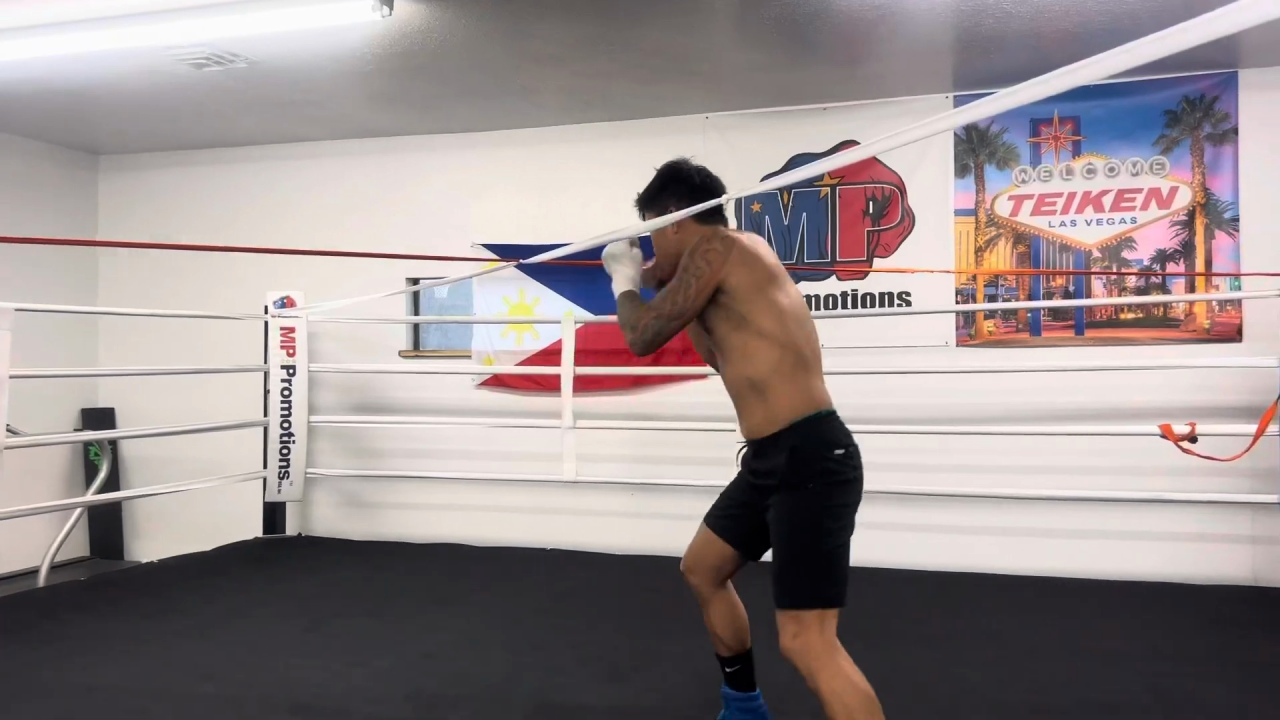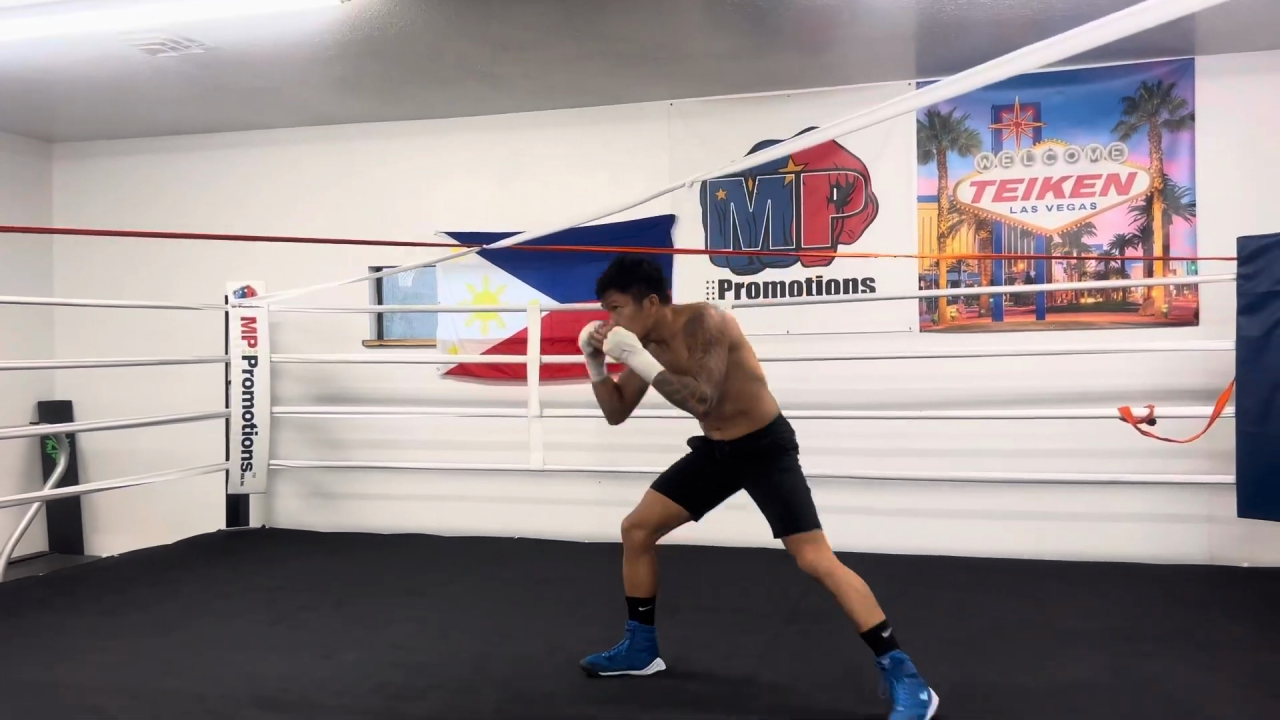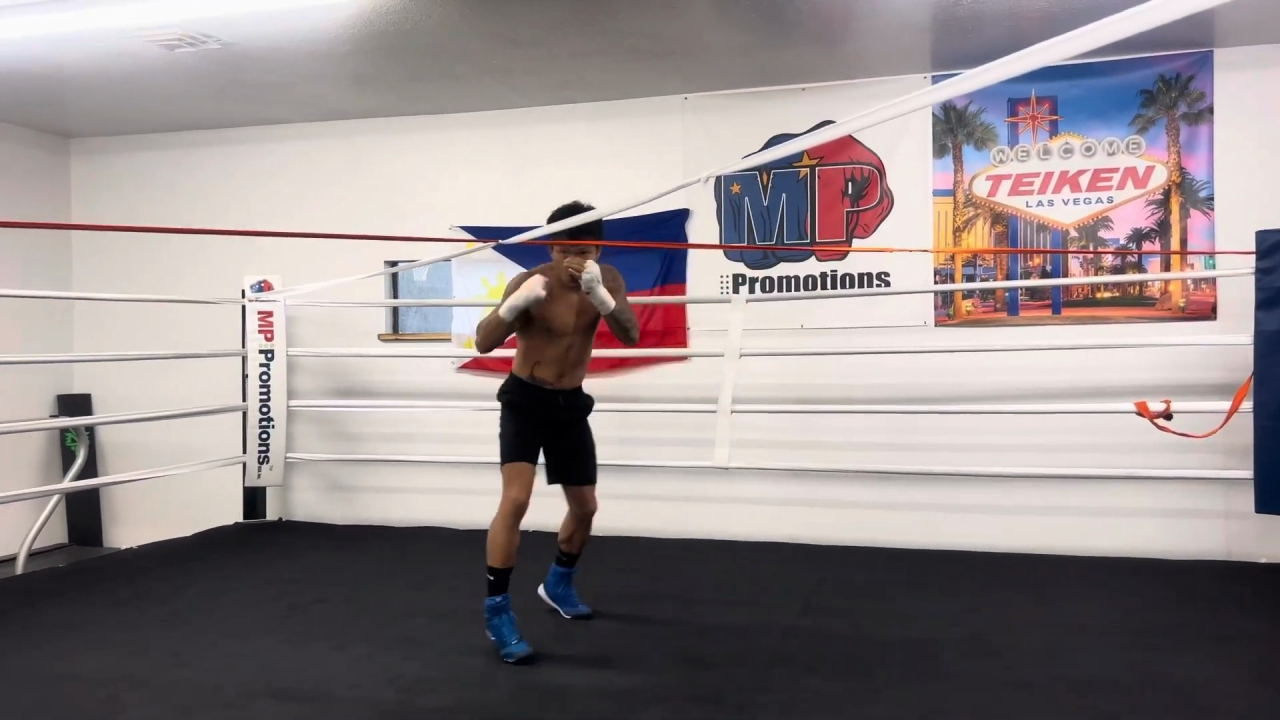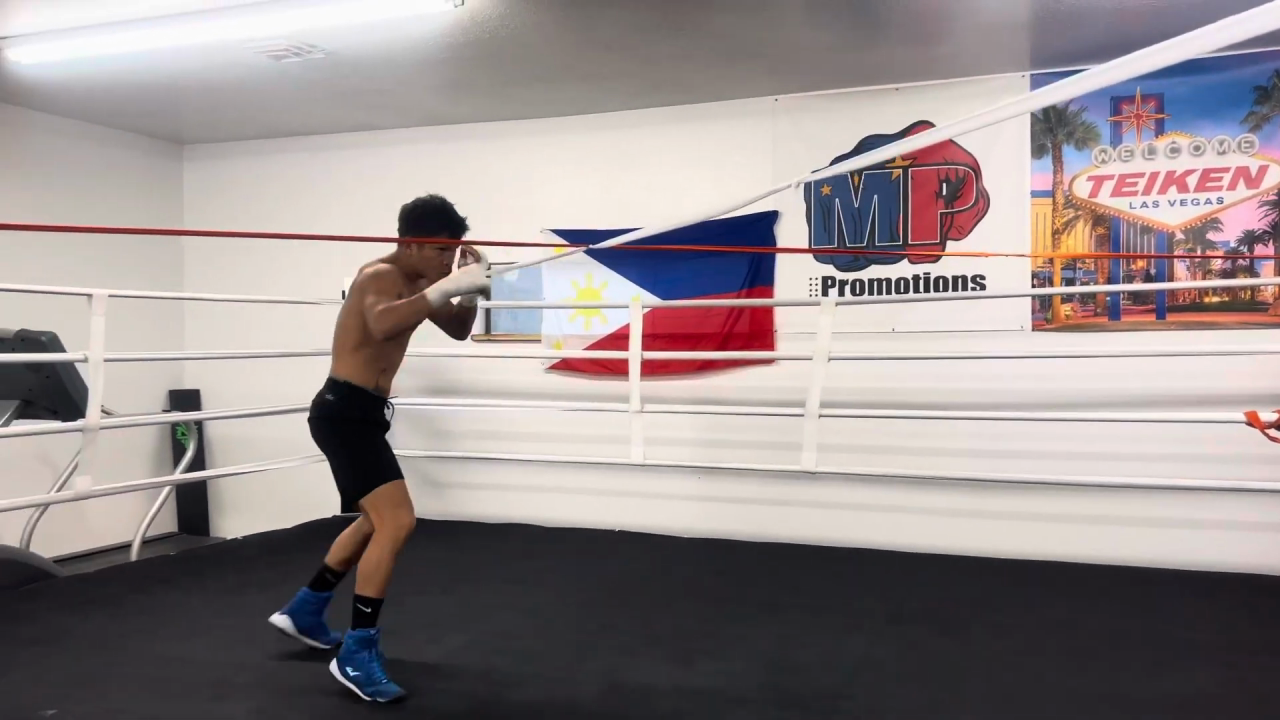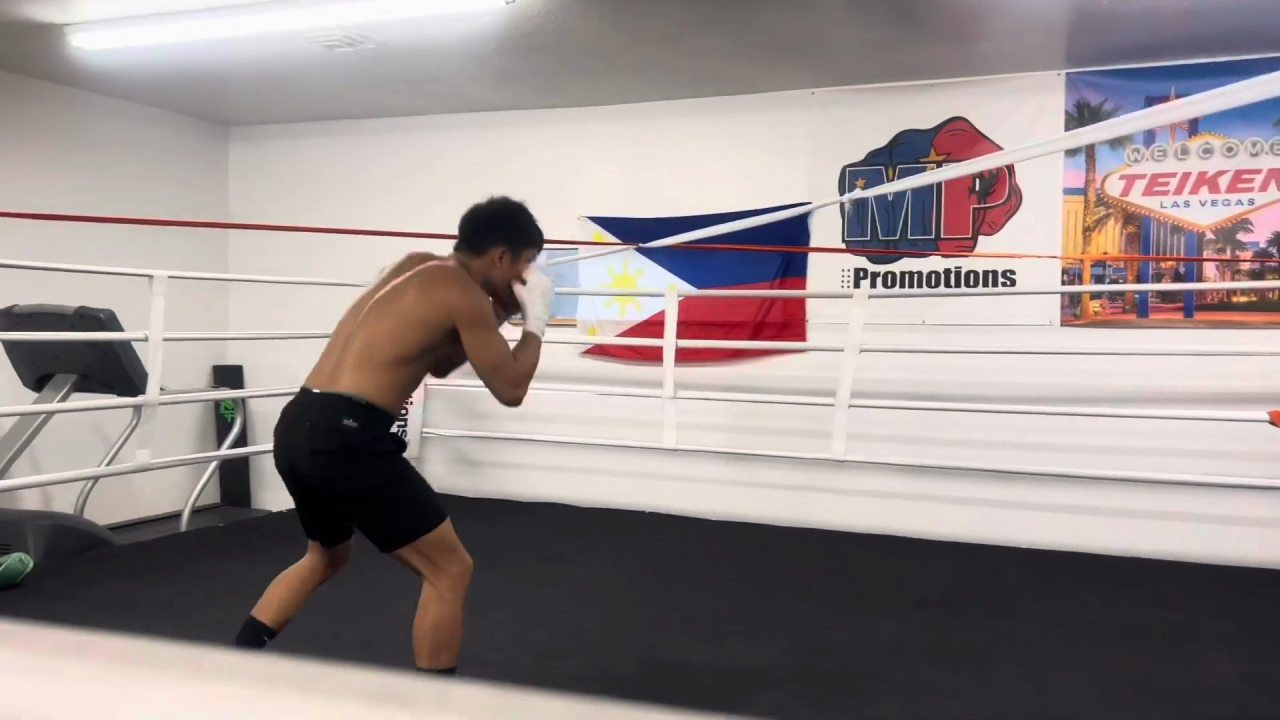
dt=1s
person 1, frame 1
left shoulder: (714, 248)
right shoulder: (747, 252)
left elbow: (643, 338)
left wrist: (623, 278)
right wrist: (647, 274)
left hip: (810, 461)
right hip: (777, 458)
left knee: (807, 644)
right knee: (700, 571)
person 1, frame 2
left shoulder: (706, 322)
right shoulder: (647, 343)
left elbow: (702, 402)
right elbow: (615, 414)
left wrist: (639, 360)
right wrist: (594, 364)
left hip: (767, 447)
right hip: (716, 450)
left knee: (818, 561)
right knee: (636, 529)
left ankle: (904, 678)
right ankle: (640, 648)
person 1, frame 3
left shoulder: (607, 279)
right shoulder: (529, 283)
left elbow: (631, 336)
right elbow: (483, 343)
left wrist: (598, 293)
right wrist: (515, 304)
left hip: (571, 403)
right hip: (524, 399)
left knee: (585, 505)
right knee: (515, 501)
left ankle: (557, 584)
right ankle: (497, 612)
person 1, frame 4
left shoulder: (417, 281)
right shoulder: (380, 276)
left elbow: (459, 329)
right elbow: (381, 324)
left wrist: (467, 288)
right wrist: (446, 286)
left hip: (360, 412)
right hip: (345, 412)
left knee: (374, 522)
right knee: (397, 523)
left ankle: (302, 610)
right ankle: (357, 654)
person 1, frame 5
left shoulder: (417, 266)
right shoulder: (463, 294)
right elbow: (509, 390)
left wrist: (501, 313)
right wrist: (536, 319)
left hip: (299, 425)
right hip: (348, 439)
left knee: (326, 557)
right knee: (449, 572)
